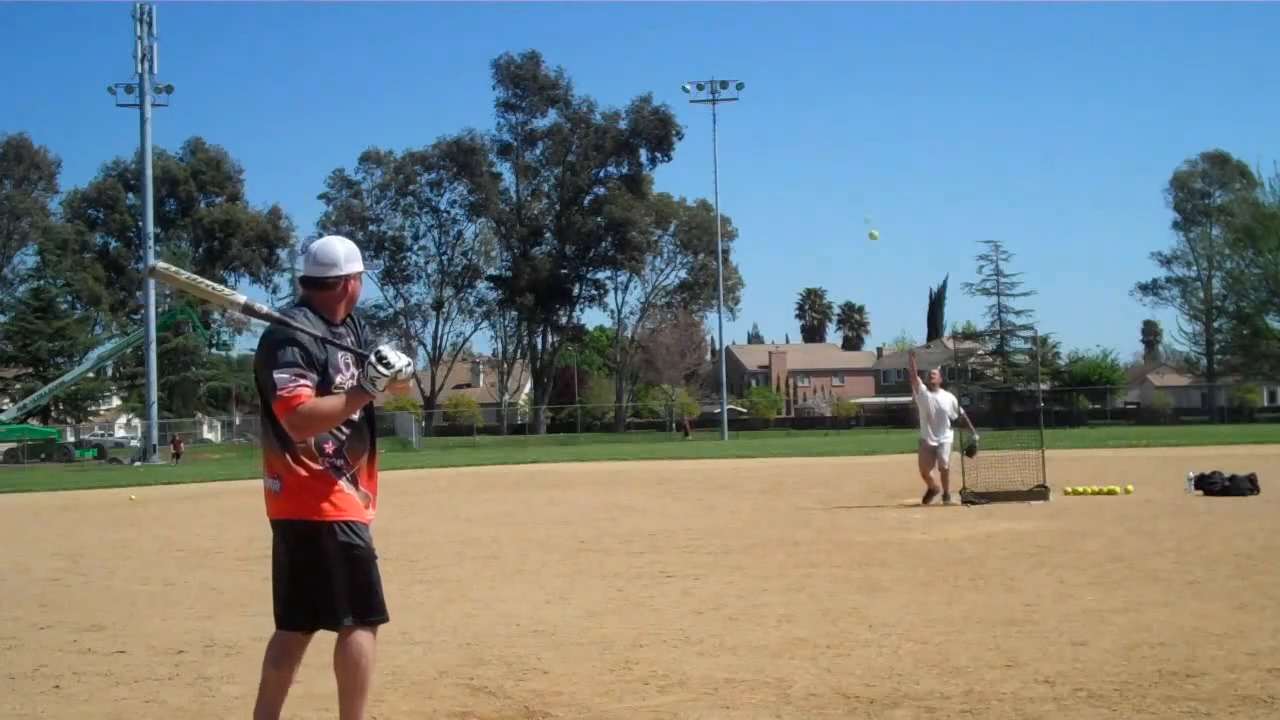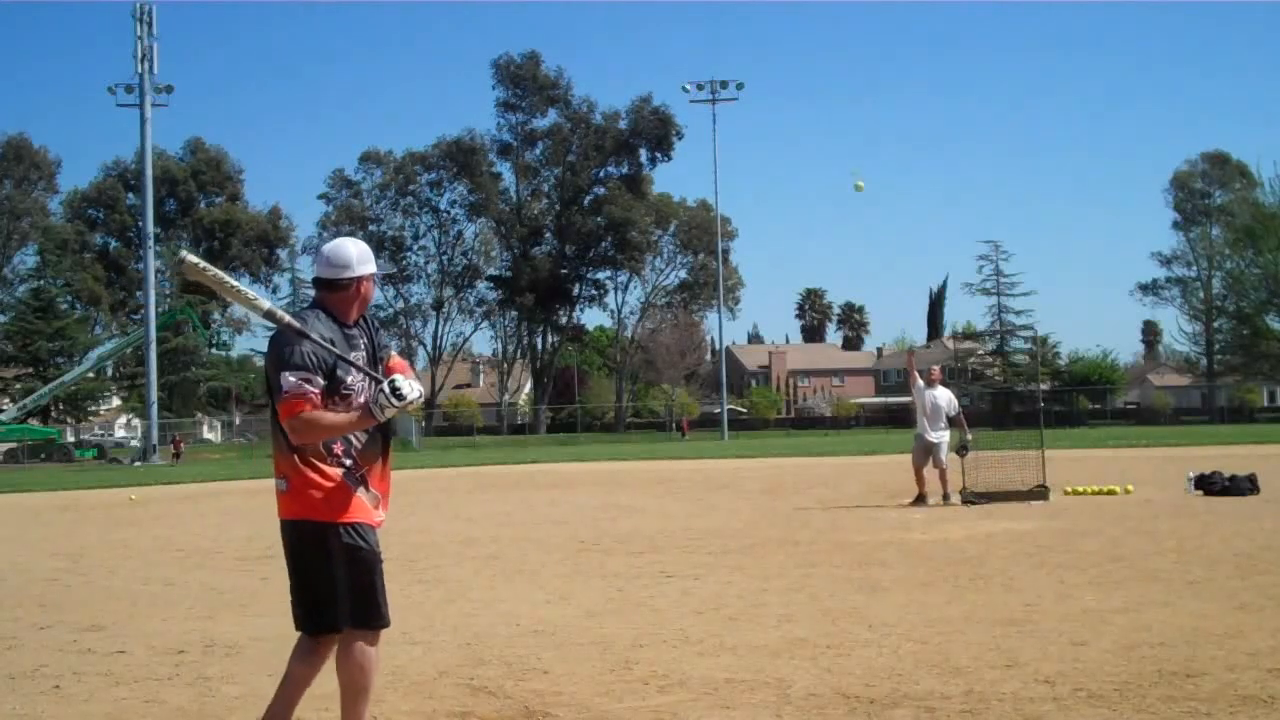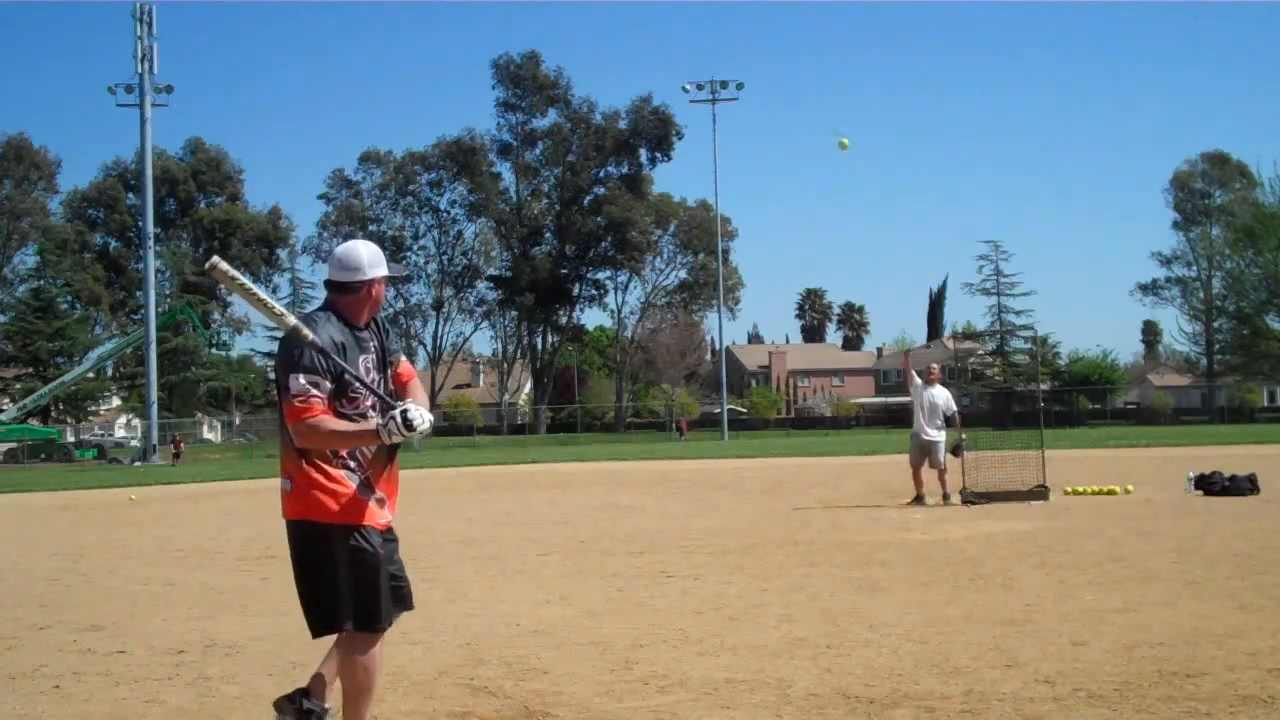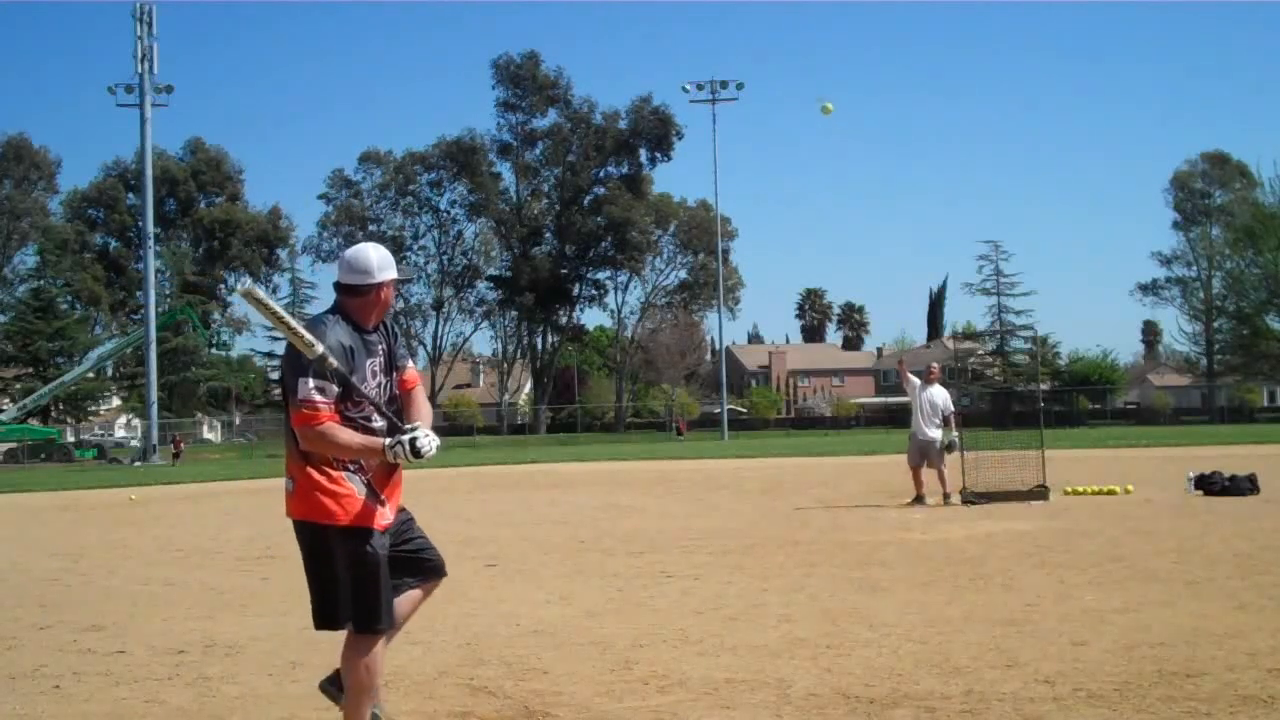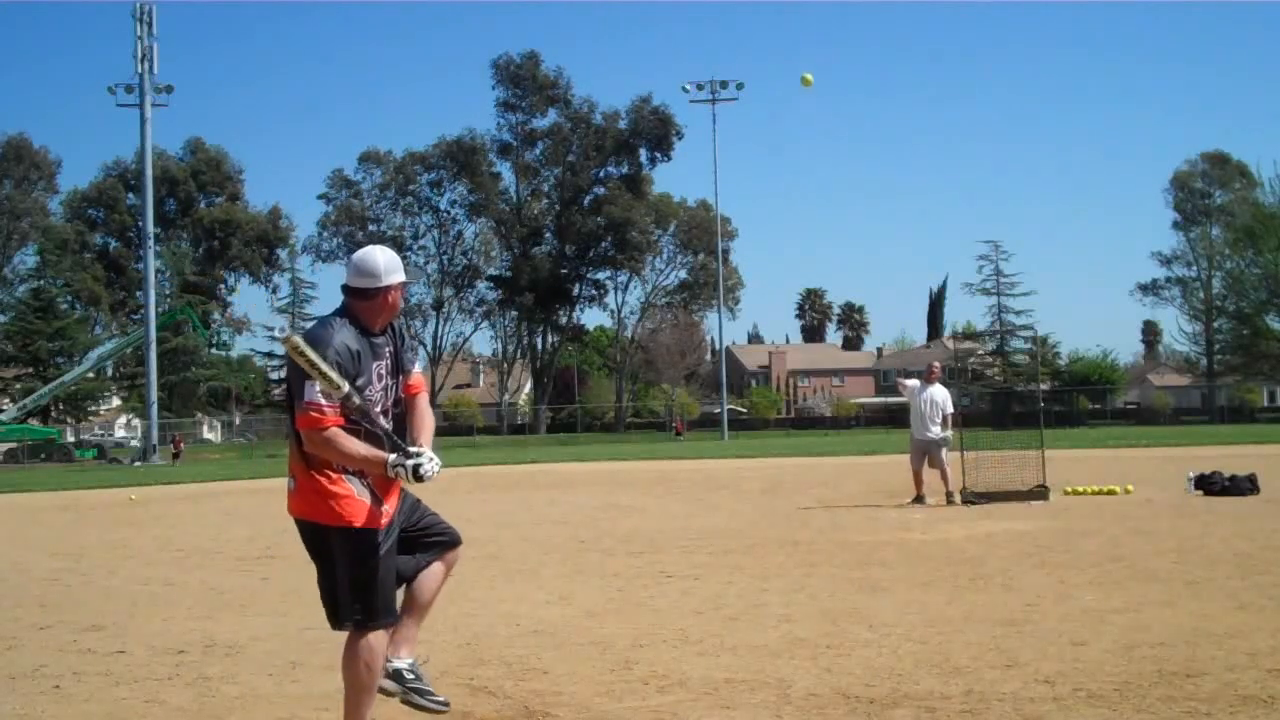
dt=0.4s
person 1, frame 1
left shoulder: (351, 328)
right shoulder: (289, 337)
left elbow: (401, 386)
right elbow: (299, 421)
left wrist: (398, 369)
right wrist: (367, 387)
left hip: (324, 499)
right hip: (317, 501)
left knee: (297, 623)
right knee: (360, 619)
person 1, frame 2
left shoulder: (365, 329)
right shoulder: (301, 338)
left elbow: (403, 375)
right elbow: (301, 426)
left wrist: (408, 387)
right wrist: (374, 411)
left hip: (349, 499)
right hip: (326, 504)
left knee: (327, 624)
right knee: (363, 623)
person 1, frame 3
left shoulder: (377, 330)
right shoulder: (313, 339)
left elbow: (409, 382)
right elbow: (305, 428)
left wrist: (416, 410)
right wrist: (382, 430)
left hip: (366, 500)
right hip: (330, 504)
left knee: (385, 606)
right knee: (366, 624)
person 1, frame 4
left shoulder: (384, 333)
right shoulder: (323, 341)
left elbow: (413, 390)
right elbow: (313, 433)
left wrist: (419, 432)
right wrist: (389, 448)
left hip: (374, 497)
right hip: (334, 503)
left knee: (426, 572)
right knee: (369, 623)
left ankle: (352, 678)
person 1, frame 5
left shoulder: (393, 334)
right shoulder: (328, 345)
left elbow: (417, 395)
right elbow: (319, 437)
left wrist: (422, 451)
right wrist: (392, 463)
left hip: (379, 493)
right hip: (336, 501)
left knee: (443, 545)
right knee: (372, 621)
left ankle: (399, 660)
